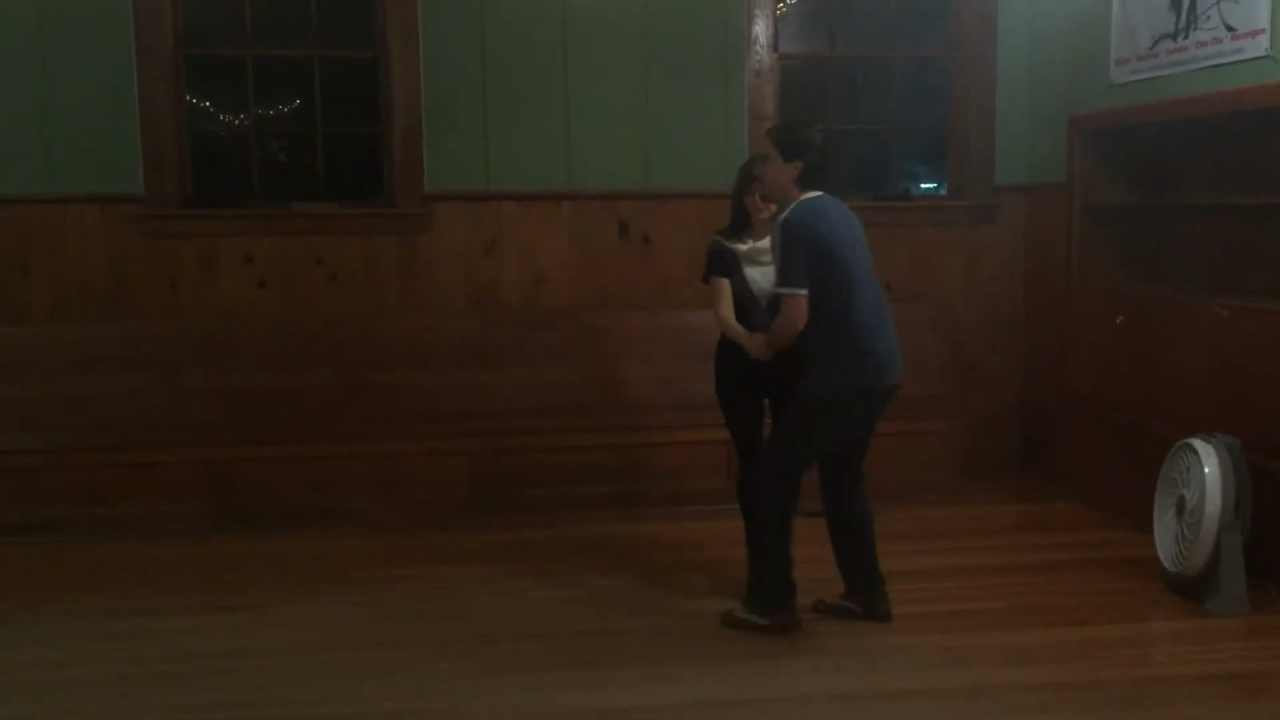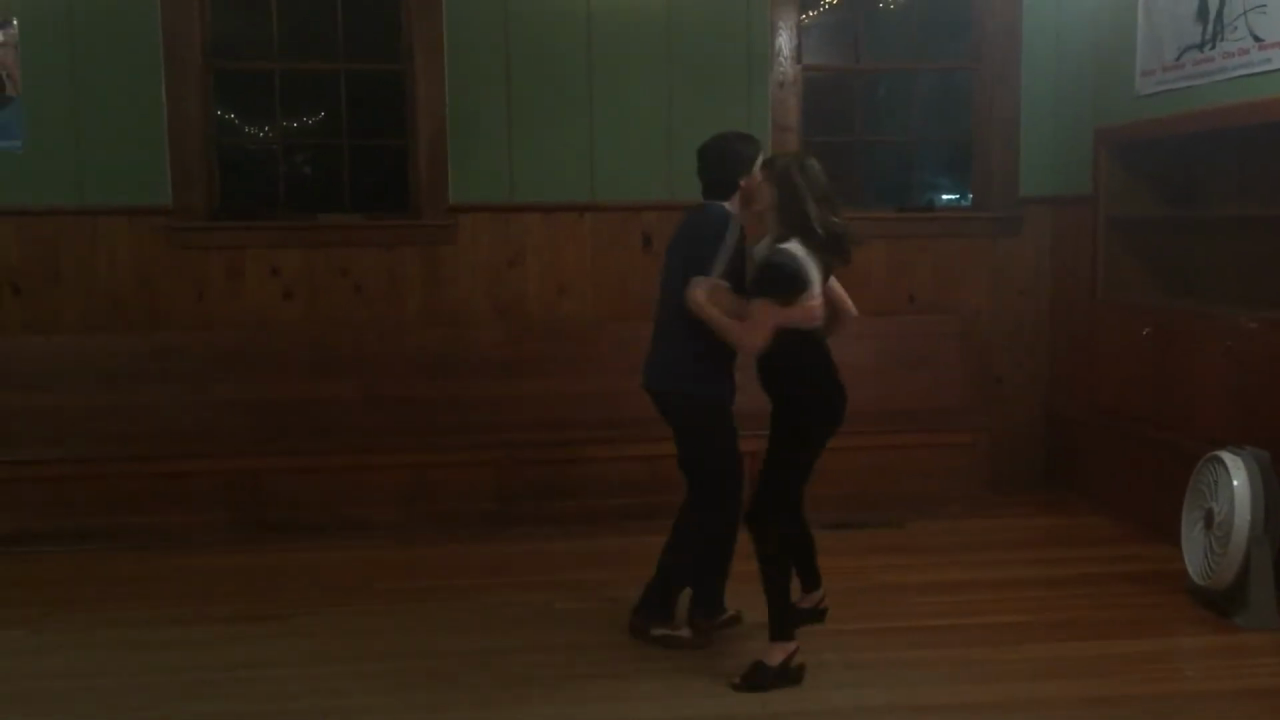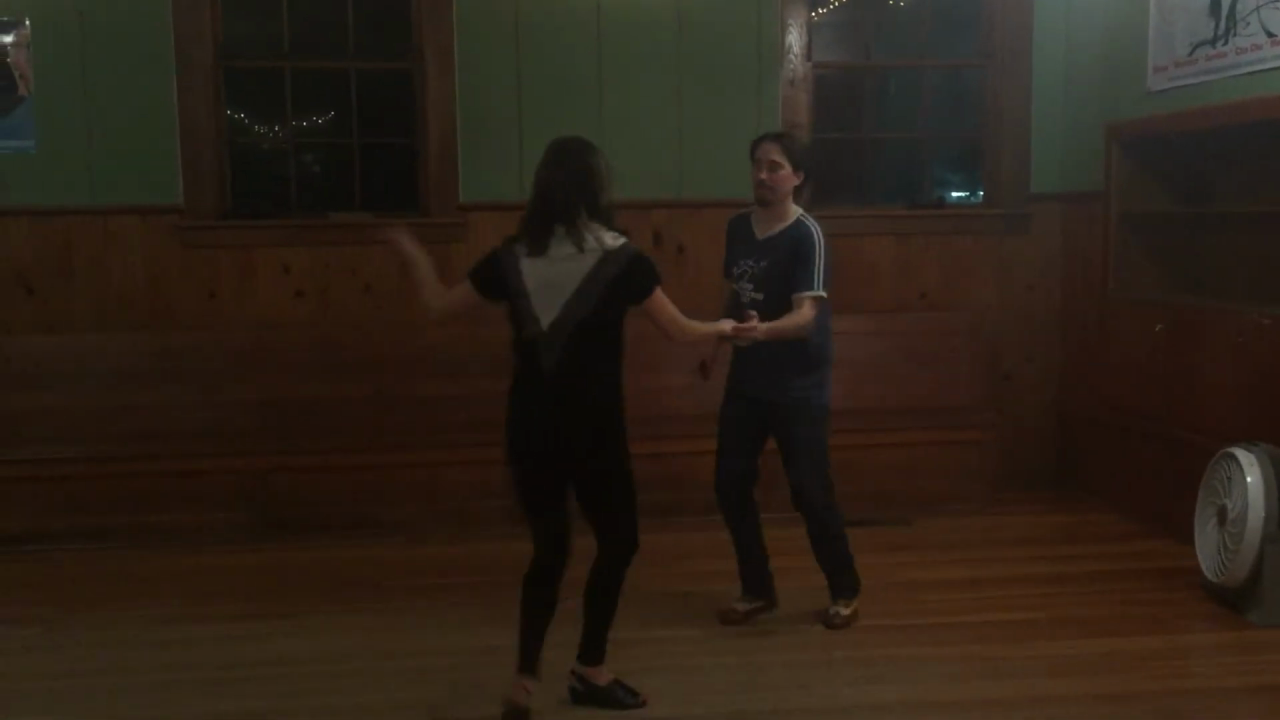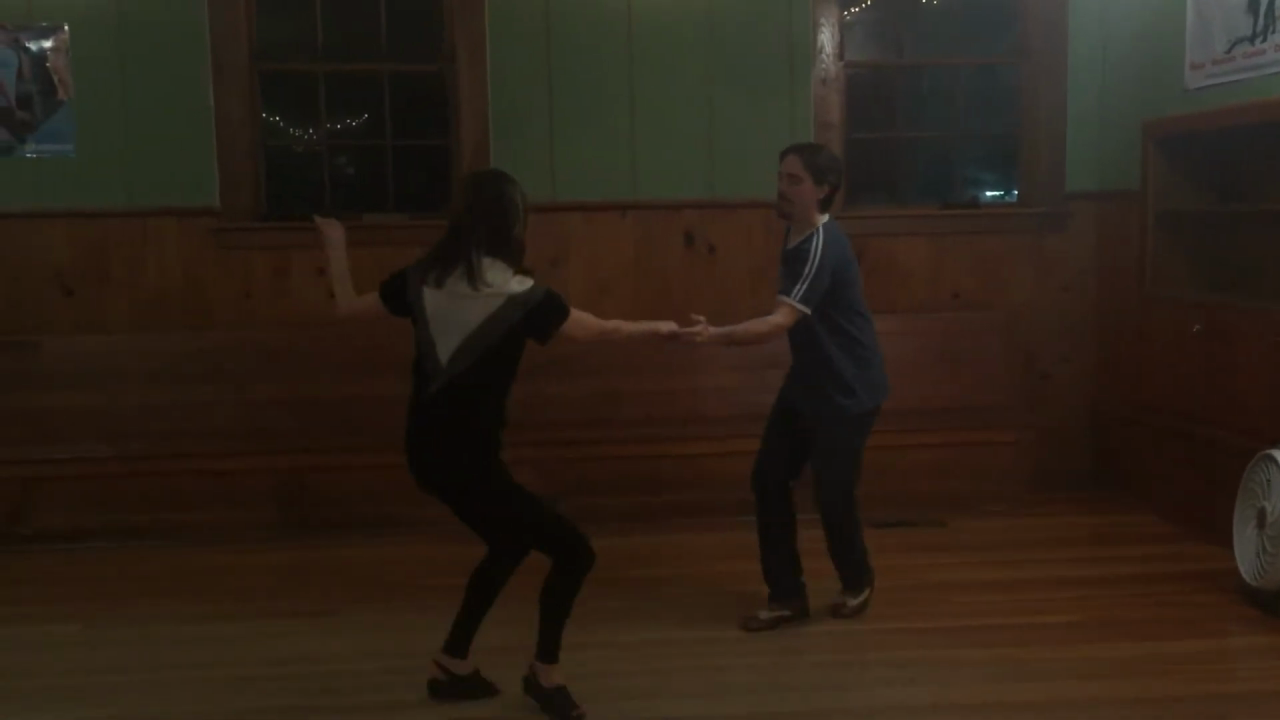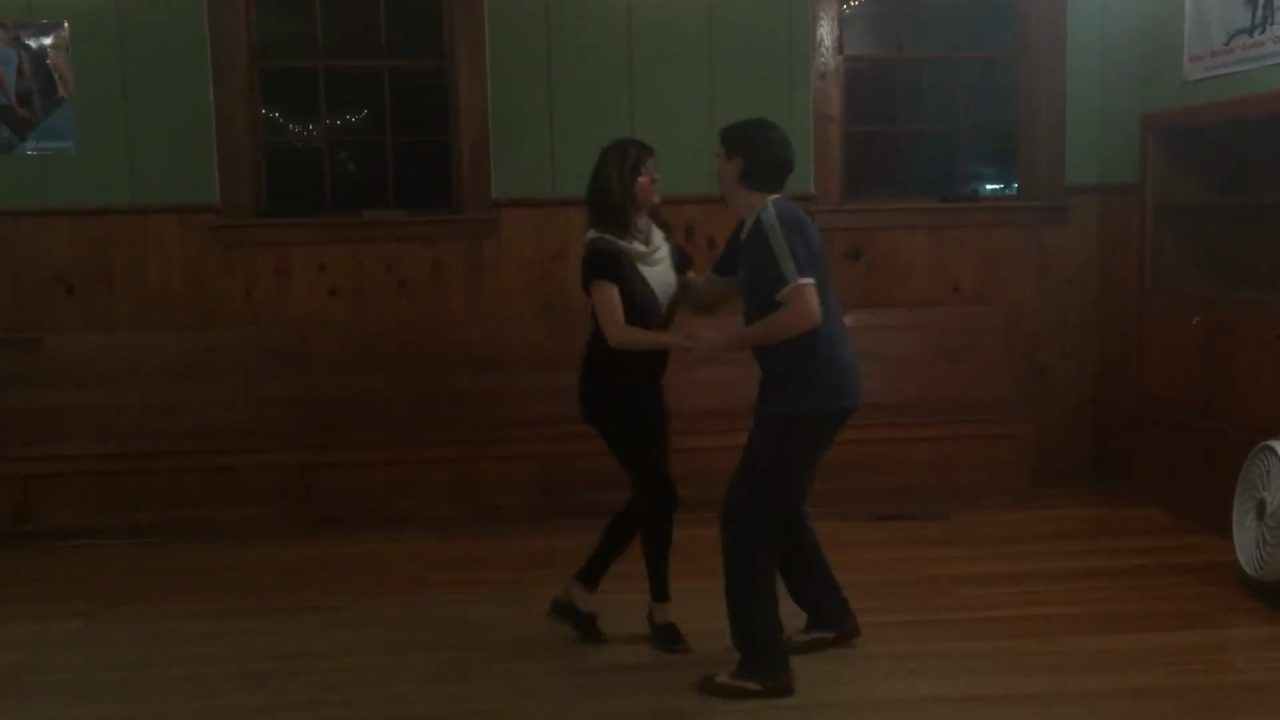
dt=1s
person 1, frame 1
right shoulder: (724, 249)
right elbow: (723, 316)
right wrist: (752, 341)
left hip: (790, 365)
right hip: (739, 366)
right knee: (751, 459)
right ankle: (758, 558)
person 1, frame 2
left shoulder: (780, 262)
right shoulder: (802, 254)
left elbow: (752, 341)
right elbow: (847, 313)
left wrist: (706, 305)
left hip: (808, 401)
right hip: (804, 394)
left knee: (764, 512)
right knee: (782, 502)
left ankle: (783, 649)
right ankle: (811, 596)
person 1, frame 3
left shoulder: (512, 256)
right shoulder: (619, 256)
left elbow: (439, 305)
right elbow: (681, 331)
left wrist: (414, 255)
right wrist: (722, 327)
left hip: (529, 422)
right hip: (591, 423)
left knee: (550, 547)
right knee: (619, 540)
right ankle: (591, 671)
person 1, frame 4
left shoulder: (422, 279)
right shoulder: (523, 298)
left elbow: (349, 306)
right elbow: (602, 331)
left wrist: (336, 248)
right wrist: (659, 328)
left hip: (426, 447)
right hip: (468, 453)
left knee: (511, 540)
right knee: (573, 552)
left ankle: (452, 664)
right ankle: (545, 671)
person 1, frame 5
left shoulder: (657, 240)
right shoulder: (604, 251)
right elbow: (617, 333)
right wrist: (685, 340)
left hip: (644, 386)
right hip: (614, 390)
left knee: (650, 494)
right knee: (659, 493)
left ankle: (577, 593)
right ankle: (660, 610)
person 2, frame 1
left shoulder: (793, 223)
right shoulder: (836, 211)
left elbow: (796, 318)
left wrist: (765, 344)
left hip: (841, 376)
right hip: (877, 369)
left knee: (774, 477)
right knee: (842, 476)
left ankle: (770, 605)
right ankle: (867, 592)
person 2, frame 2
left shoulder: (700, 222)
right shoulder: (722, 226)
left wrist: (768, 317)
right wrist: (794, 314)
left hip: (674, 374)
right hip: (695, 381)
left knee: (715, 490)
right knee: (717, 493)
left ankle: (707, 605)
right ankle: (653, 612)
person 2, frame 3
left shoulder: (807, 235)
right shoulder: (737, 228)
left elbow: (807, 314)
left wrist: (765, 331)
right wrist: (717, 343)
left hip: (799, 385)
right hip: (746, 382)
left knee: (809, 490)
right knee: (730, 485)
left ankle: (844, 589)
right ankle: (757, 589)
person 2, frame 4
left shoulder: (822, 247)
right shoulder: (796, 235)
left elbow: (780, 321)
left wrist: (716, 335)
left hip: (848, 389)
right hip: (809, 381)
left knee: (833, 493)
right knee: (768, 479)
left ankle: (858, 580)
right ankle: (787, 595)
person 2, frame 5
left shoulder: (775, 222)
right shoulder: (752, 230)
left elbow: (806, 313)
right elbow: (708, 295)
left wrist: (732, 341)
left hip: (810, 393)
right hip: (798, 390)
left knee: (745, 514)
right knee: (776, 509)
left ankle: (763, 665)
right ankle: (832, 617)
